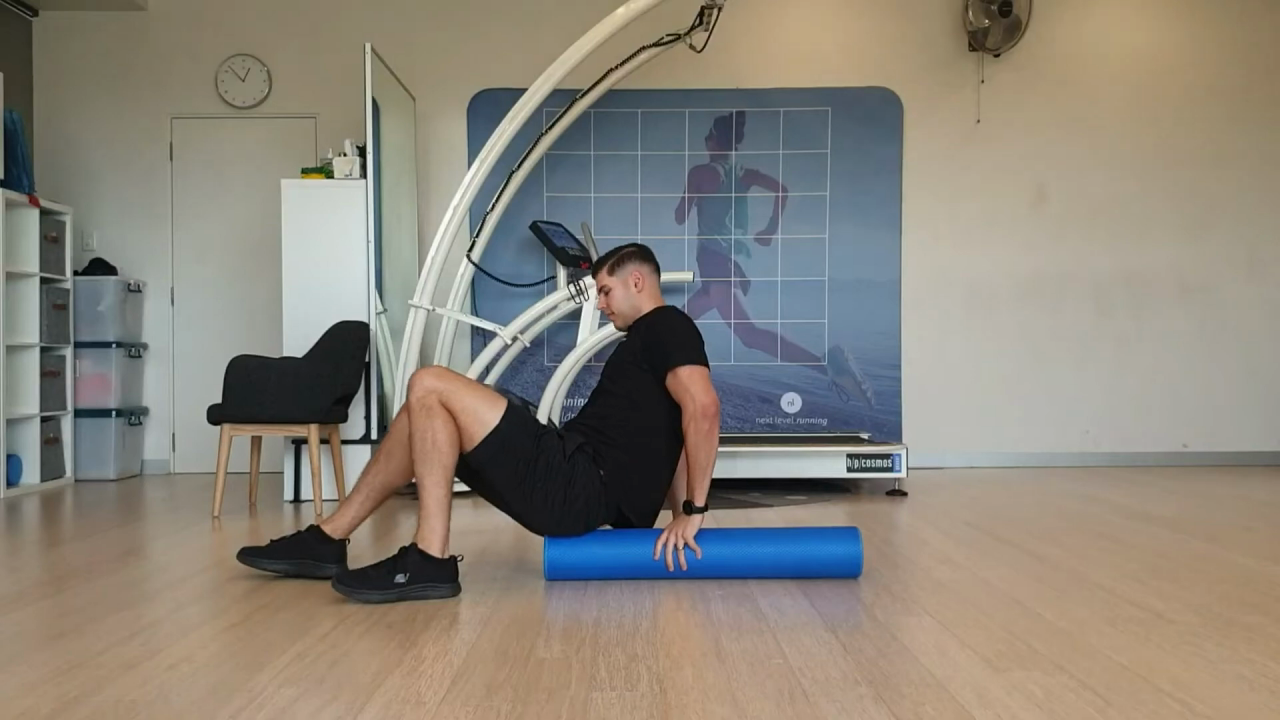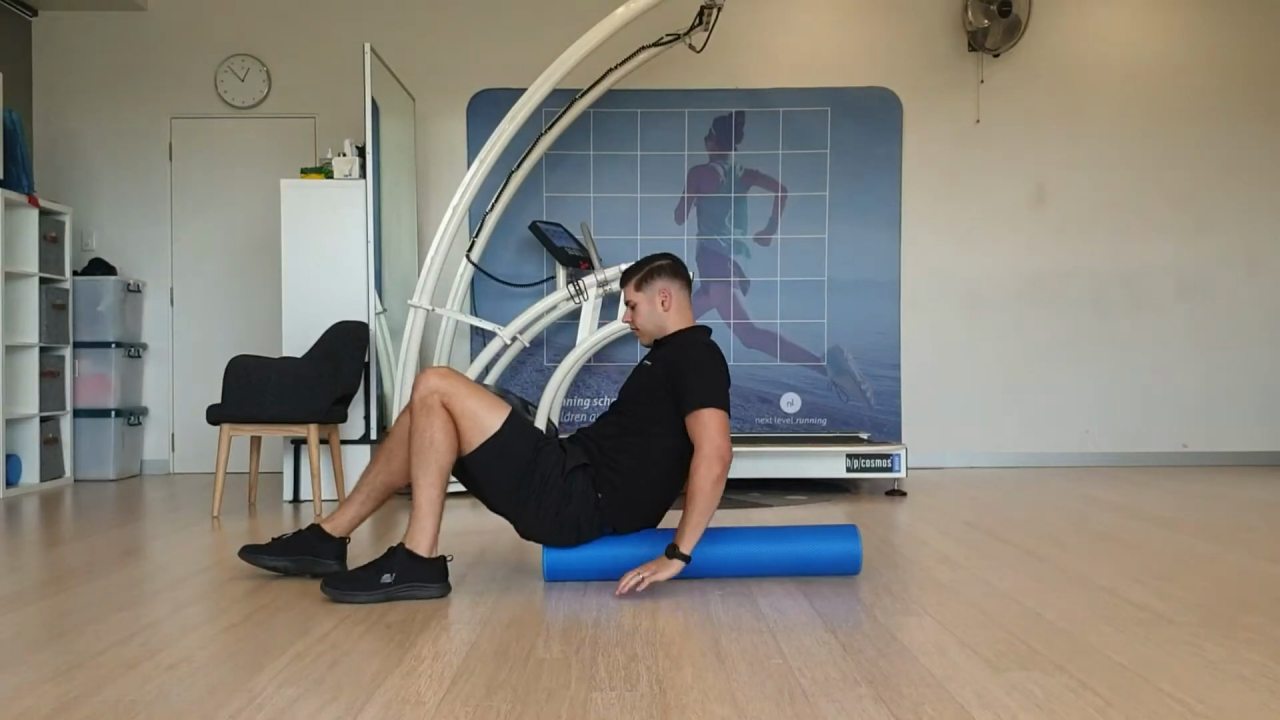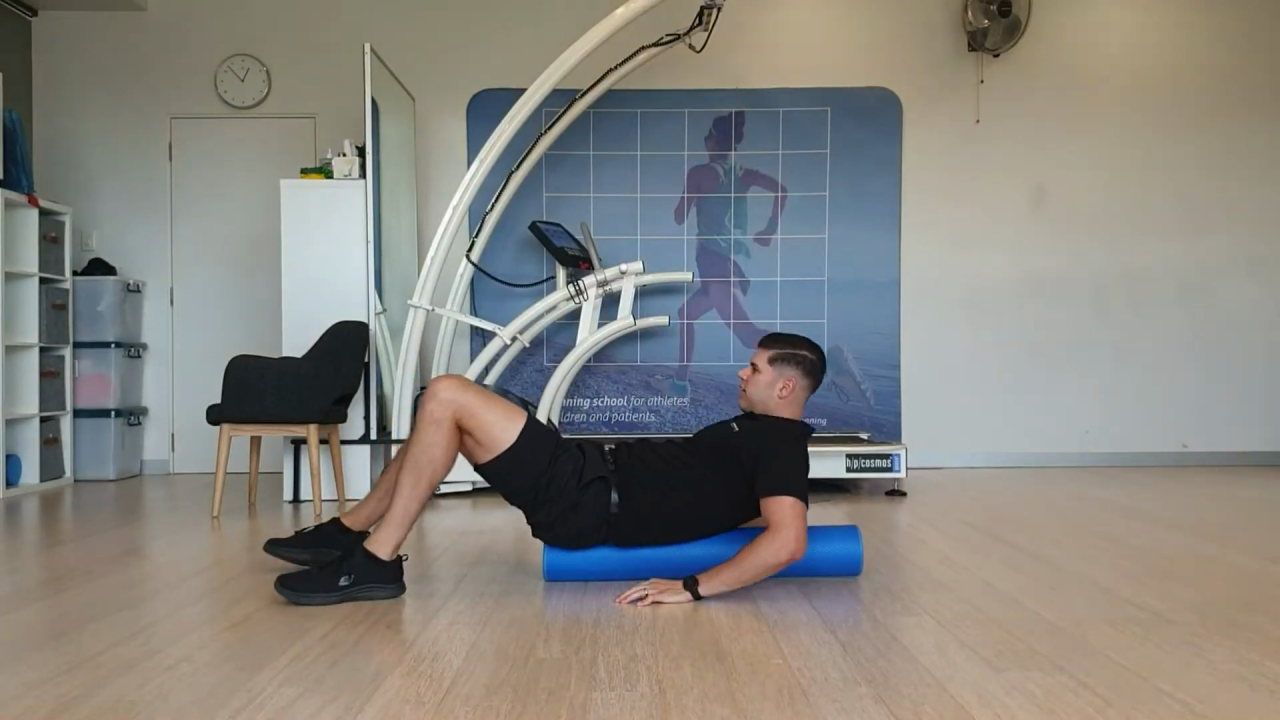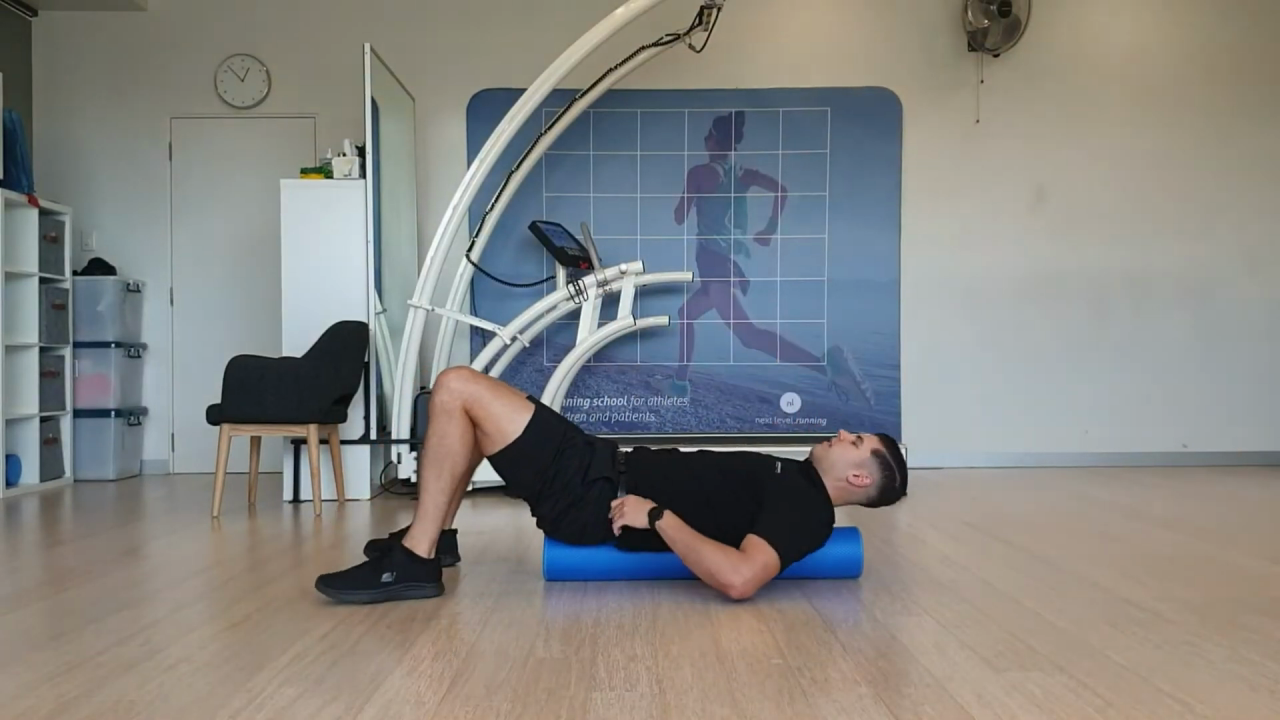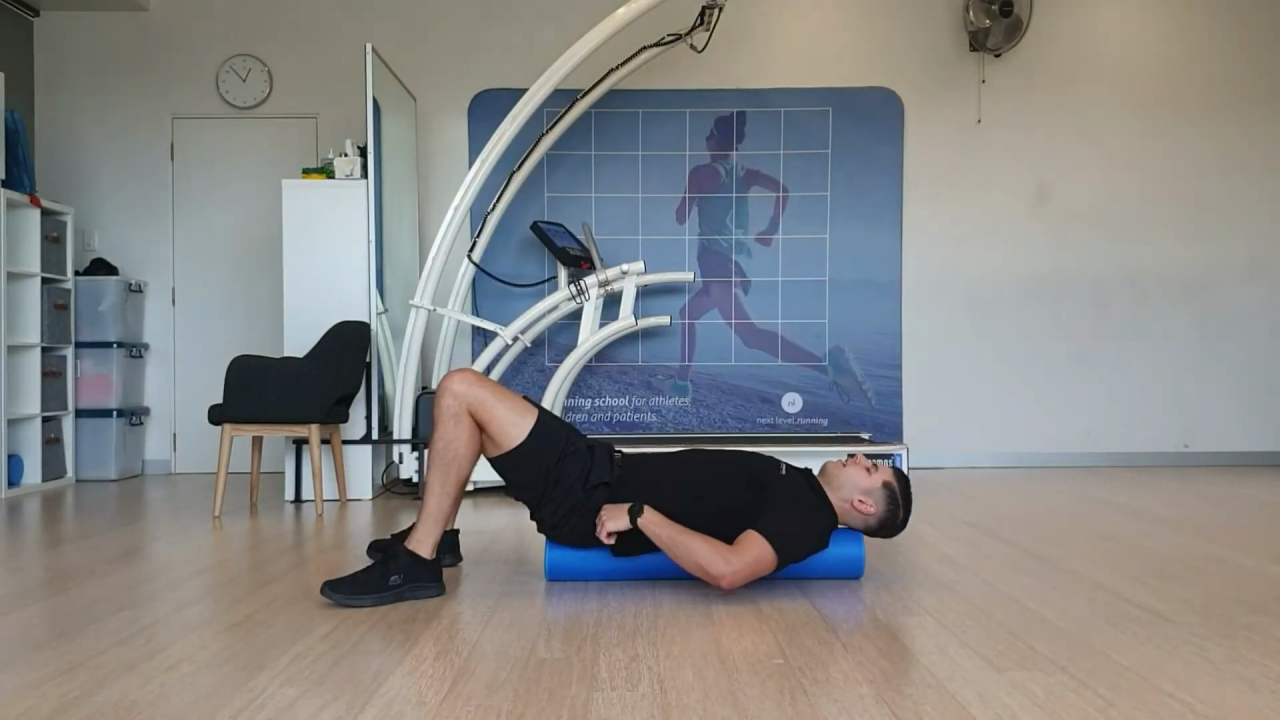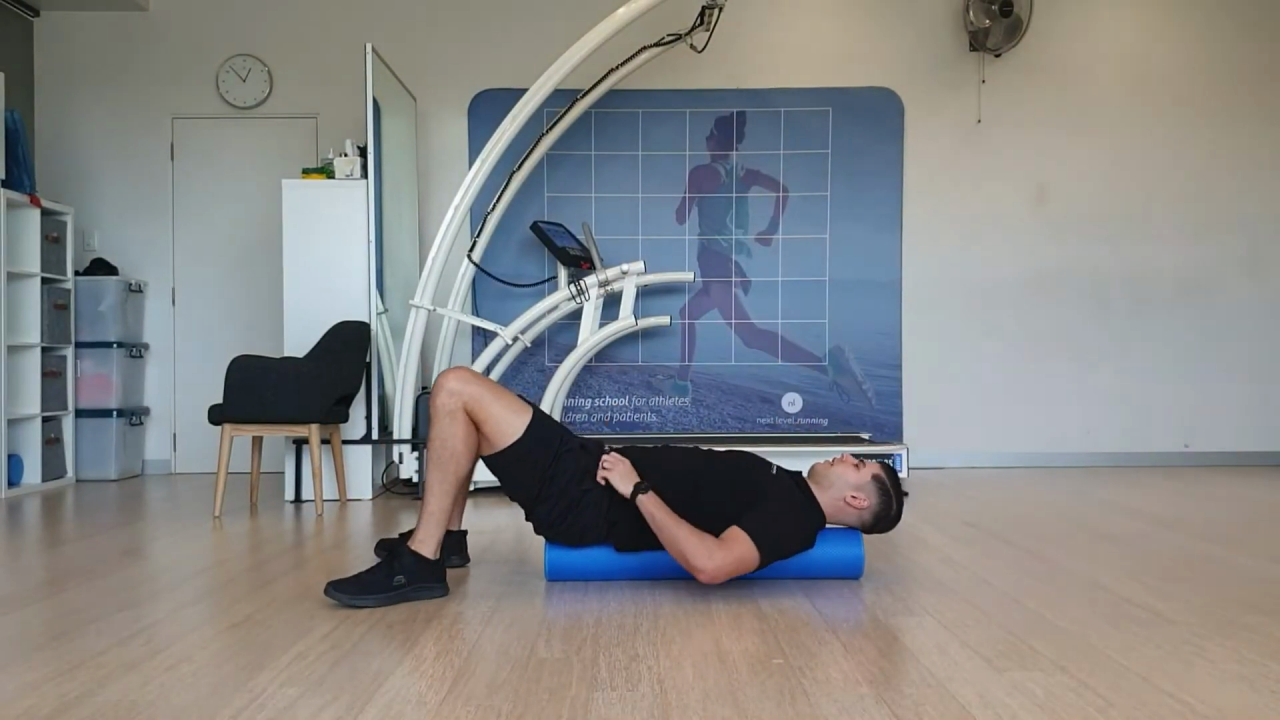
dt=0.7s
person 1, frame 1
left shoulder: (666, 326)
right shoulder: (654, 338)
left elbow: (703, 408)
right elbow: (667, 439)
left wrist: (694, 511)
right wrist: (677, 514)
left hip: (574, 487)
right hip: (577, 485)
left knee: (430, 388)
right knee: (422, 417)
left ankle: (430, 562)
right ankle: (327, 540)
person 1, frame 2
left shoulder: (693, 355)
right shoulder: (681, 355)
left elbow: (714, 452)
right elbow: (692, 453)
left wrist: (678, 554)
left hip: (572, 501)
right hip: (575, 485)
left knee: (434, 388)
right knee: (425, 414)
left ankle: (420, 560)
right ankle: (326, 539)
person 1, frame 3
left shoulder: (777, 446)
right shoulder: (763, 435)
left elbow: (787, 542)
left wrist: (690, 587)
left hip: (586, 504)
right hip: (593, 475)
left knee: (446, 397)
right knee: (447, 408)
left ankle: (375, 560)
right ankle: (350, 531)
person 1, frame 4
left shoulder: (801, 510)
right shoulder: (795, 483)
left elbow: (738, 578)
left wrist: (656, 516)
left hip: (596, 500)
right hip: (611, 469)
left knee: (456, 388)
right knee: (465, 397)
left ankle: (414, 562)
right ankle: (433, 535)
person 1, frame 5
left shoulder: (805, 518)
right shoulder: (796, 487)
left elbow: (726, 569)
left wrist: (638, 514)
left hip: (589, 501)
right hip: (605, 472)
left knee: (460, 390)
right knee: (467, 393)
left ankle: (415, 563)
right ankle: (435, 536)
person 1, frame 6
left shoulder: (793, 519)
right shoulder: (786, 491)
left elbow: (709, 563)
left wrist: (638, 490)
right wrist: (635, 470)
left hip: (584, 502)
right hip: (591, 470)
left knee: (455, 389)
right knee: (461, 395)
left ankle: (420, 563)
right ankle: (445, 536)
person 2, frame 1
left shoulder: (700, 172)
right shoulder: (744, 174)
left elbow: (680, 218)
right elbow: (781, 189)
left wrist: (689, 195)
right wrist: (771, 230)
left hip: (715, 260)
right hip: (736, 261)
left knee: (748, 333)
right knee: (685, 315)
left ankle: (826, 364)
person 2, frame 2
left shoulder: (700, 173)
right shoulder: (744, 174)
left elbow: (680, 218)
right elbow: (781, 190)
left wrist: (687, 197)
right wrist: (770, 229)
left hip: (714, 260)
right hip: (735, 261)
left knee: (748, 333)
left ankle: (825, 364)
person 2, frame 3
left shoulder: (701, 173)
right shoulder: (744, 172)
left elbow: (680, 218)
right elbow: (779, 190)
left wrist: (688, 198)
right wrist: (770, 229)
left hip: (714, 260)
right hip: (734, 261)
left knee: (745, 331)
right knee: (688, 314)
right ankle: (681, 380)
person 2, frame 4
left shoulder: (700, 173)
right shoulder: (744, 174)
left elbow: (680, 218)
right elbow: (781, 190)
left wrist: (687, 195)
right wrist: (770, 229)
left hip: (714, 260)
right hip: (734, 261)
left knee: (749, 334)
right knee: (686, 314)
left ankle: (825, 365)
right ankle: (681, 381)
person 2, frame 5
left shoulder: (701, 173)
right shoulder: (746, 174)
left elbow: (681, 218)
right elbow: (782, 190)
left wrist: (690, 195)
right wrist: (771, 230)
left hip: (716, 261)
right hip: (736, 261)
left knee: (750, 334)
right knee: (688, 314)
left ankle: (827, 365)
right ankle: (681, 382)
person 2, frame 6
left shoulder: (701, 173)
right shoulder: (746, 174)
left elbow: (681, 218)
right elbow: (782, 190)
left wrist: (690, 196)
right wrist: (771, 230)
left hip: (715, 261)
right hip: (736, 261)
left knee: (750, 334)
right knee: (688, 314)
left ankle: (827, 365)
right ankle: (681, 382)
